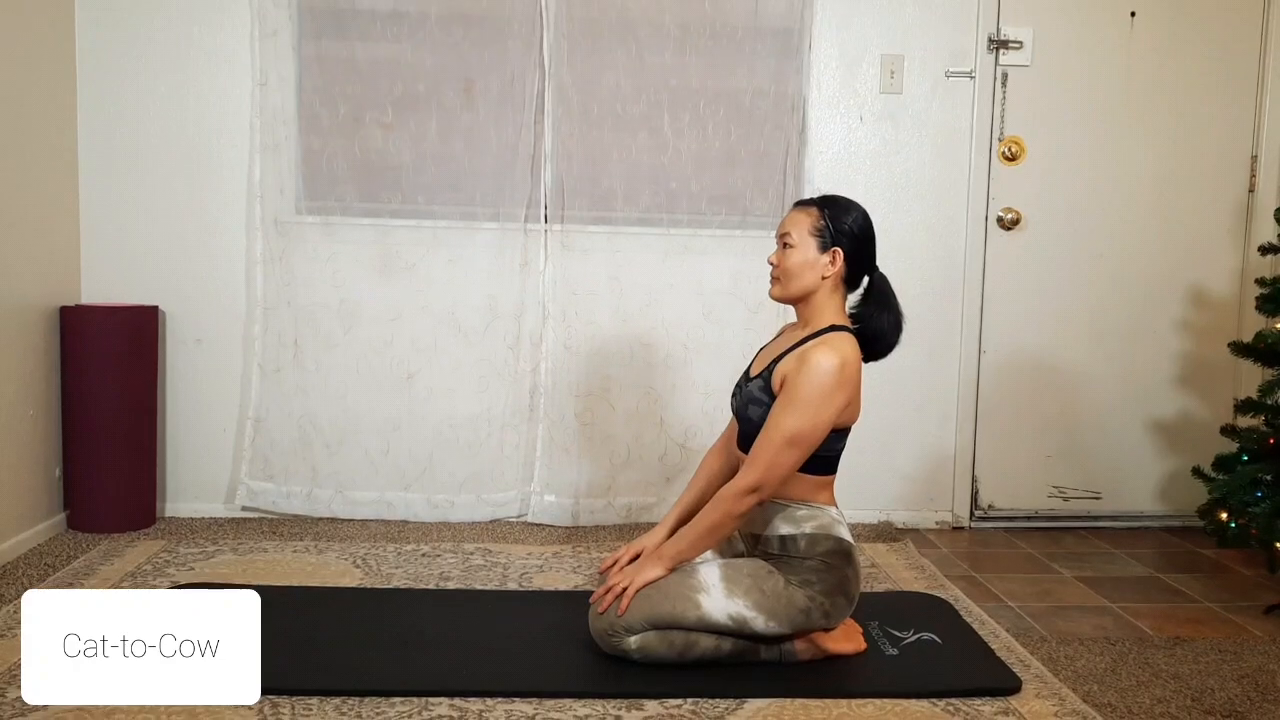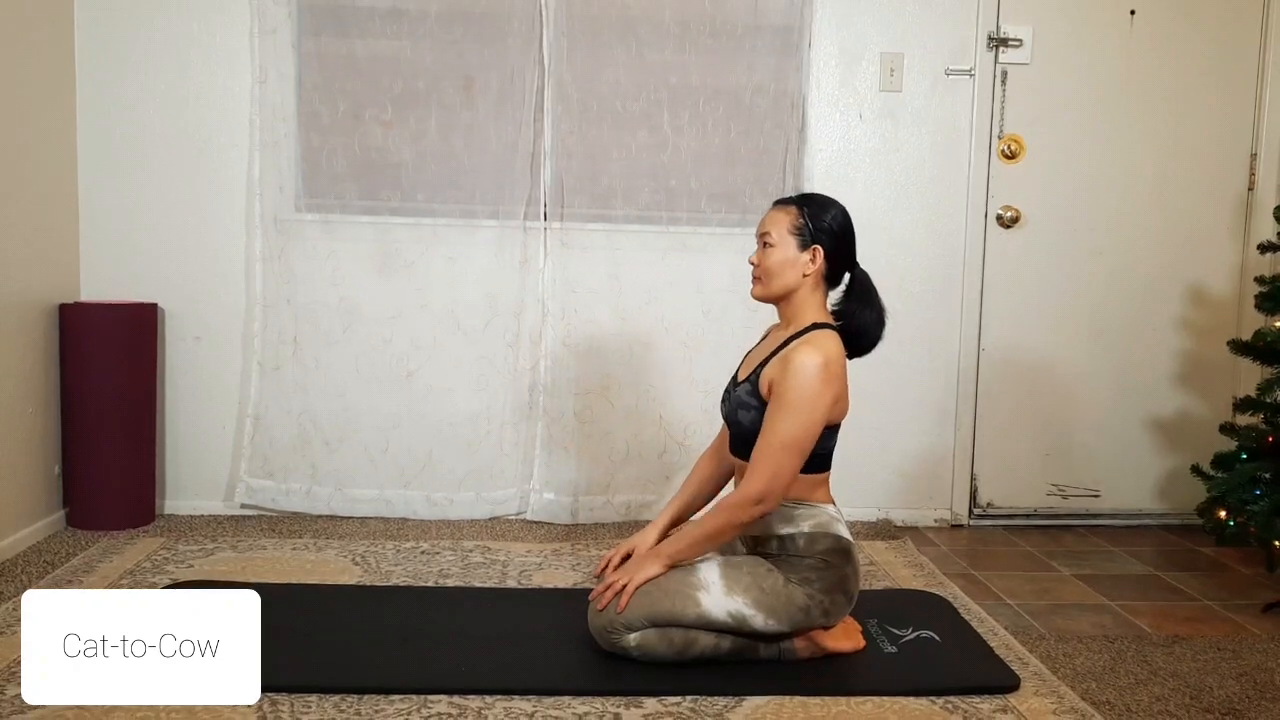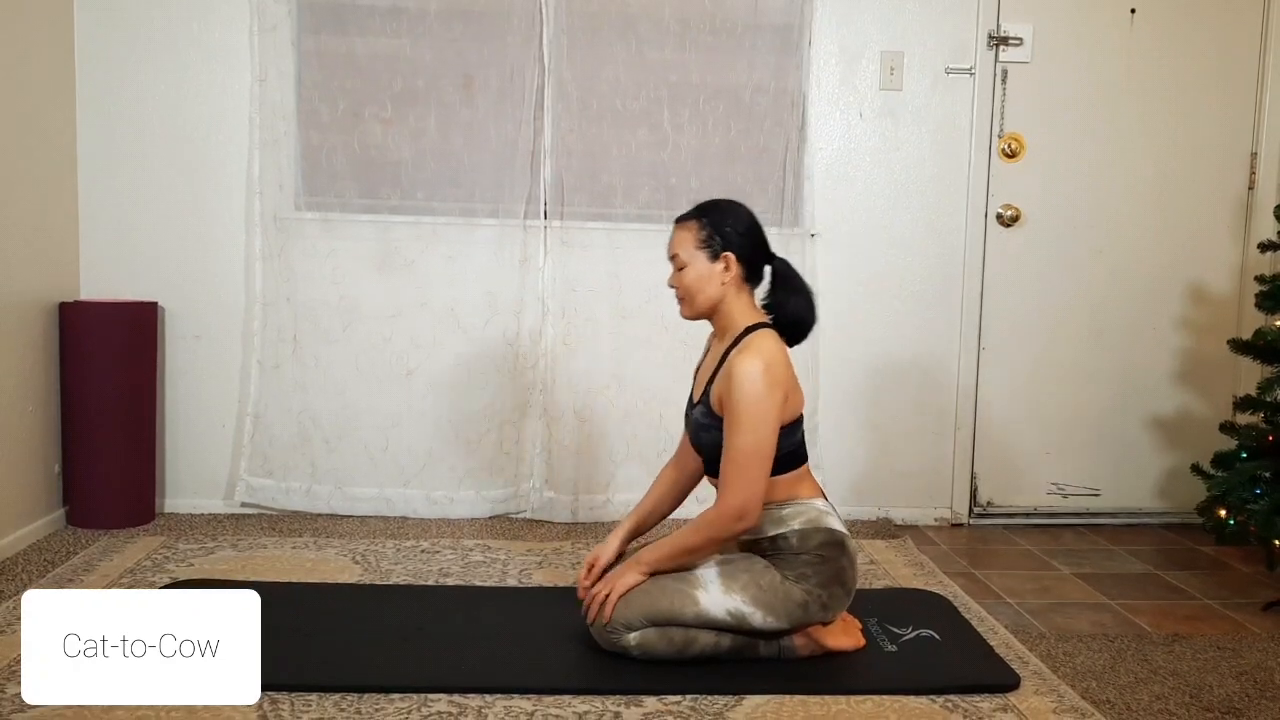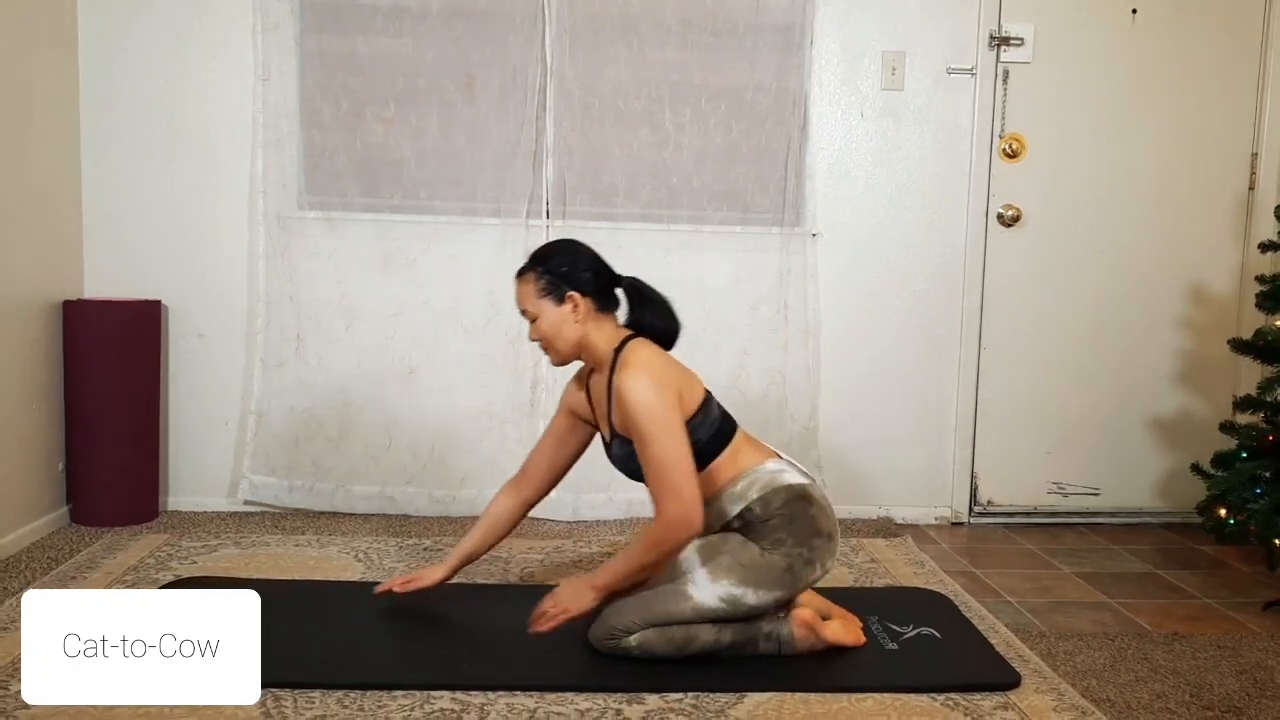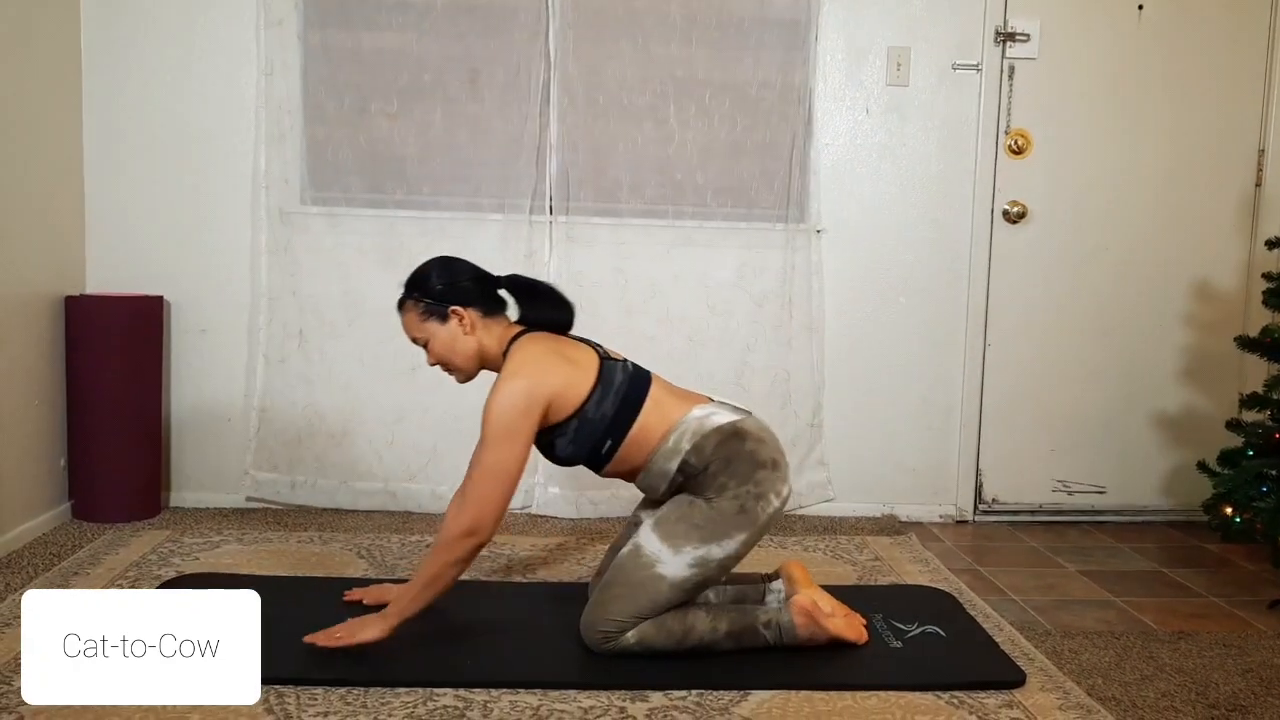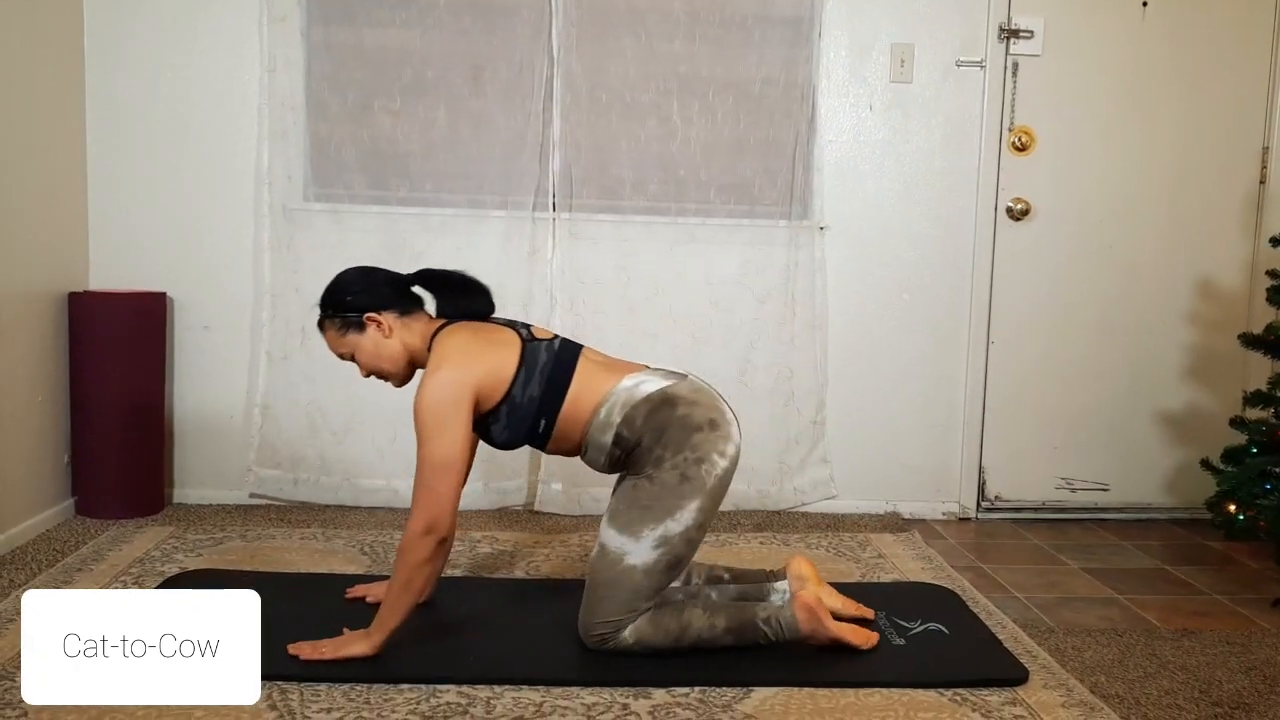
dt=0.5s
person 1, frame 1
left shoulder: (828, 359)
right shoulder: (793, 338)
left elbow: (752, 485)
right elbow: (729, 448)
left wrist: (662, 559)
right wrist: (663, 531)
left hip: (805, 567)
right hip: (758, 538)
left knee: (614, 620)
right knee: (615, 586)
left ankle: (802, 639)
right ankle: (797, 625)
person 1, frame 2
left shoulder: (811, 359)
right shoulder: (778, 338)
left elbow: (759, 496)
right elbow: (724, 453)
left wrist: (662, 557)
right wrist: (657, 530)
left hip: (805, 565)
right hip: (761, 542)
left knee: (613, 619)
right knee: (614, 585)
left ankle: (798, 639)
right ankle: (797, 624)
person 1, frame 3
left shoulder: (753, 364)
right shoulder: (722, 345)
left elbow: (737, 512)
right elbow: (687, 462)
left wrist: (639, 565)
right wrist: (621, 538)
left hip: (801, 563)
right hip: (762, 545)
left knee: (614, 618)
right knee: (607, 587)
left ankle: (797, 636)
right ankle: (792, 618)
person 1, frame 4
left shoulder: (639, 381)
right shoulder: (587, 388)
left elbow: (677, 524)
right elbow: (526, 486)
left wrist: (592, 588)
right wrist: (444, 567)
left hip: (784, 526)
right hip: (739, 521)
left knee: (614, 627)
right knee: (620, 589)
left ankle: (790, 628)
right ankle: (776, 597)
person 1, frame 5
left shoulder: (520, 383)
right shoulder: (525, 364)
left elbow: (473, 528)
right elbow: (469, 498)
left wrist: (387, 619)
right wrist: (411, 587)
left hip: (732, 472)
right hip: (706, 469)
left knee: (605, 629)
right knee: (616, 592)
left ankle: (792, 619)
right ankle: (779, 587)
person 1, frame 6
left shoulder: (445, 376)
right shoulder: (463, 344)
left elbow: (429, 525)
right elbow: (447, 495)
left wrist: (374, 637)
right wrist: (416, 585)
left hip: (680, 437)
right hip: (682, 417)
left knee: (606, 629)
right knee: (640, 582)
left ankle: (795, 619)
right ankle: (787, 585)
